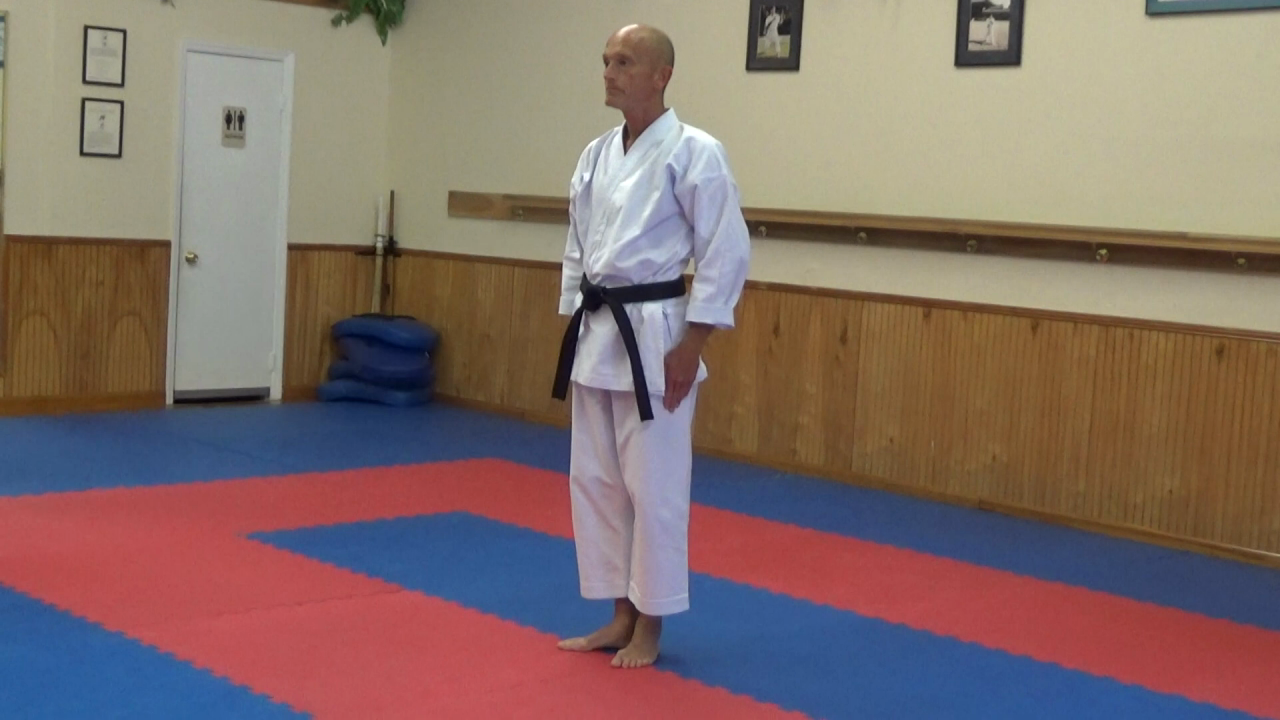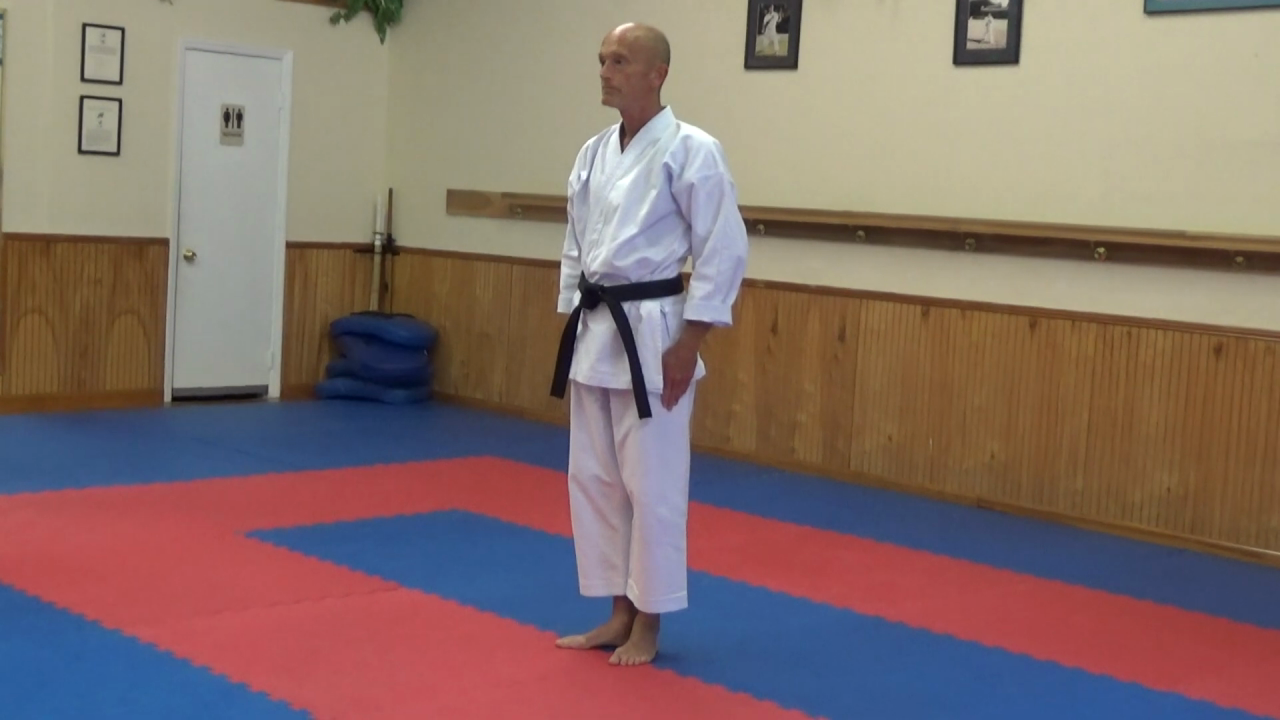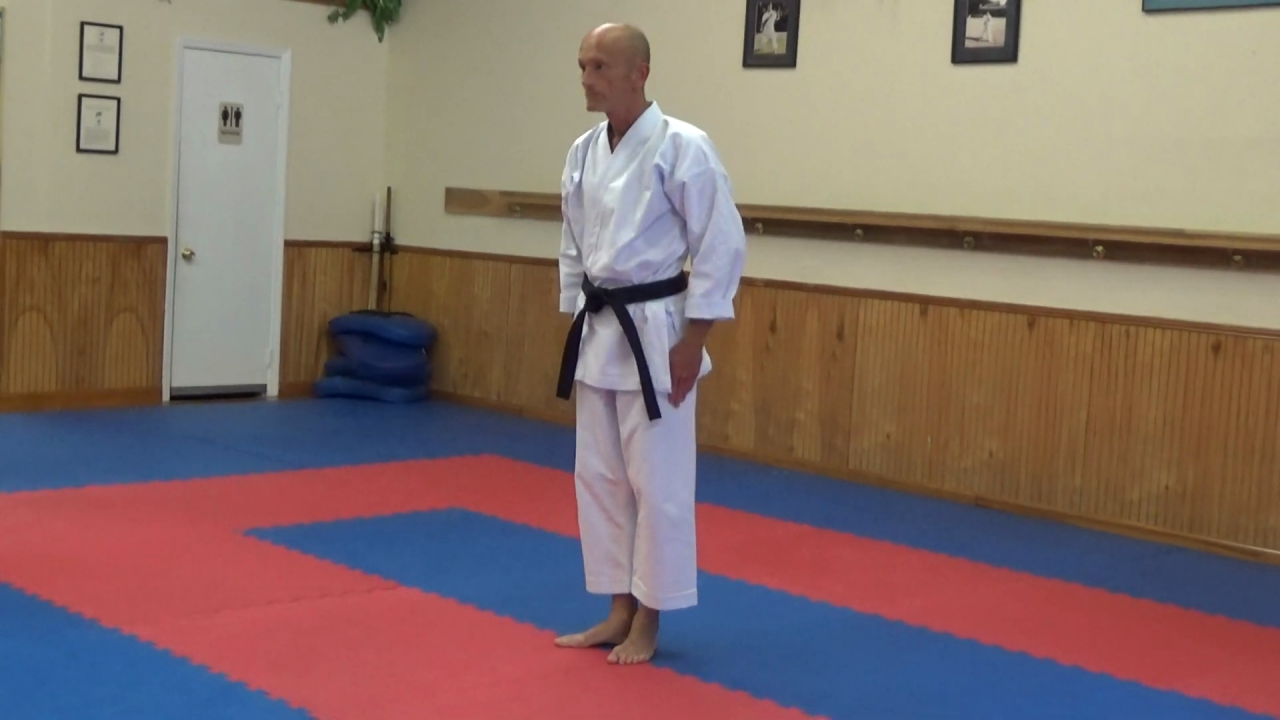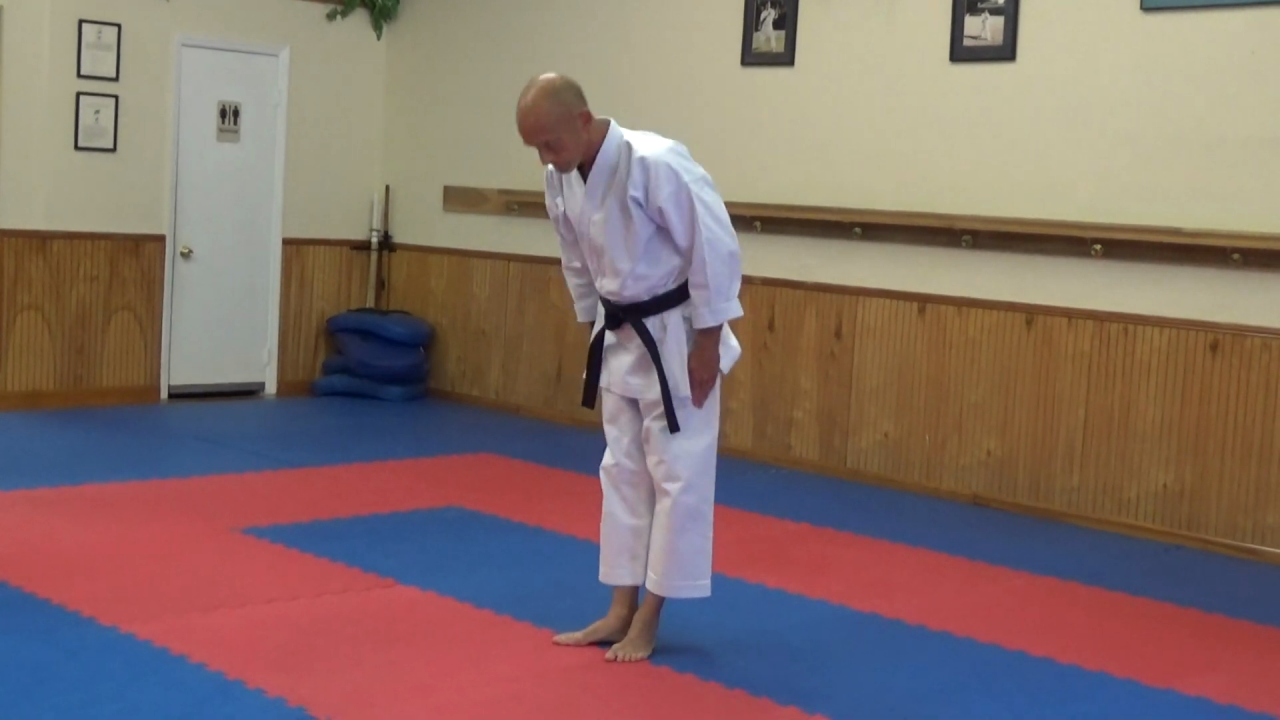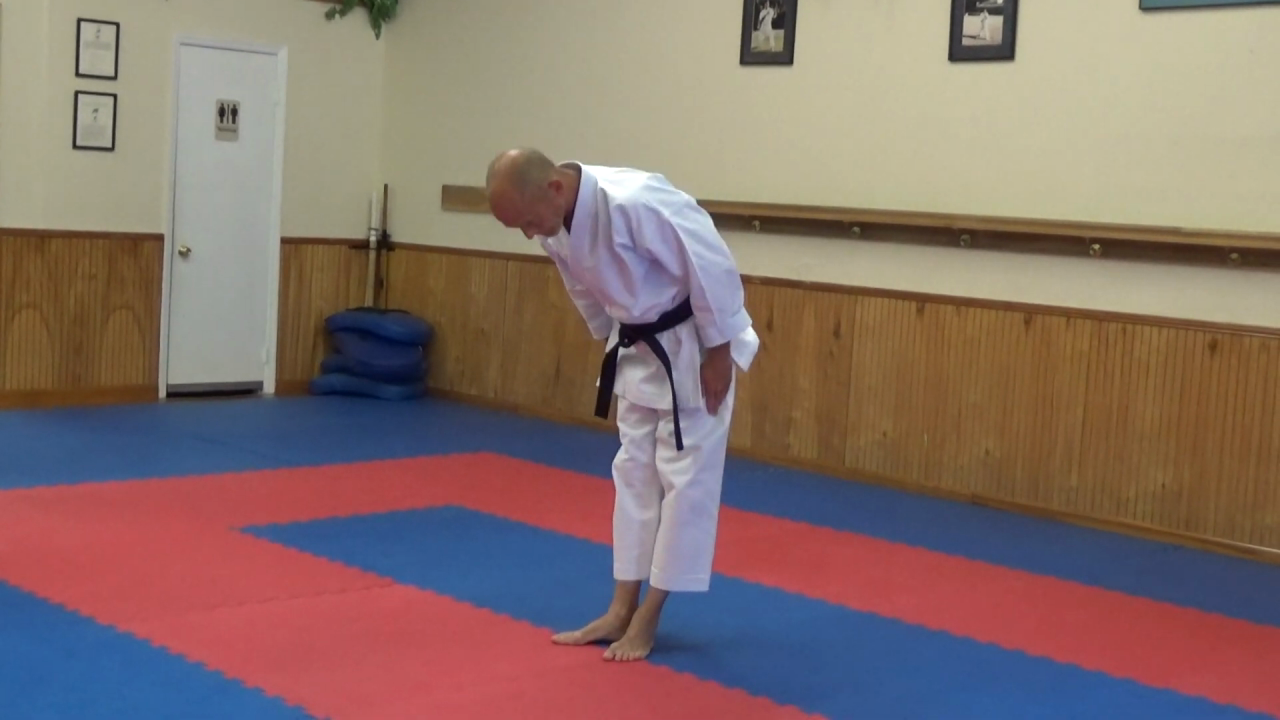
dt=0.5s
person 1, frame 1
left shoulder: (694, 152)
right shoulder: (596, 153)
left elbow: (726, 253)
left wrist: (691, 343)
right wrist: (575, 327)
left hip: (654, 334)
right hip: (595, 334)
left knee: (654, 484)
right knee: (595, 480)
left ankle: (649, 625)
right ankle: (619, 615)
person 1, frame 2
left shoulder: (692, 150)
right shoulder: (593, 152)
left elbow: (723, 251)
left wrist: (689, 342)
right wrist: (574, 325)
left hip: (651, 332)
right hip: (593, 331)
left knee: (651, 483)
right knee: (593, 479)
left ankle: (647, 623)
right ankle: (618, 613)
person 1, frame 3
left shoulder: (683, 147)
right shoulder: (582, 152)
left elbow: (721, 245)
left wrist: (692, 340)
right wrist: (577, 321)
left hip: (656, 332)
right hip: (598, 331)
left knee: (658, 482)
right knee: (599, 476)
left ankle: (647, 622)
right ankle: (619, 611)
person 1, frame 4
left shoulder: (656, 163)
right shoulder: (561, 178)
left elbow: (716, 251)
left wrist: (706, 343)
right wrist: (599, 330)
left hip: (675, 337)
right hip: (621, 338)
left knee: (677, 474)
right knee: (623, 471)
left ankle: (649, 619)
right ankle: (621, 610)
person 1, frame 5
left shoulder: (635, 203)
right shoulder: (555, 221)
left elbow: (712, 268)
left wrist: (717, 354)
right wrist: (615, 345)
left hip: (695, 342)
right hip: (640, 346)
left knee: (685, 473)
right knee: (634, 471)
left ankle: (646, 618)
right ankle: (621, 609)
